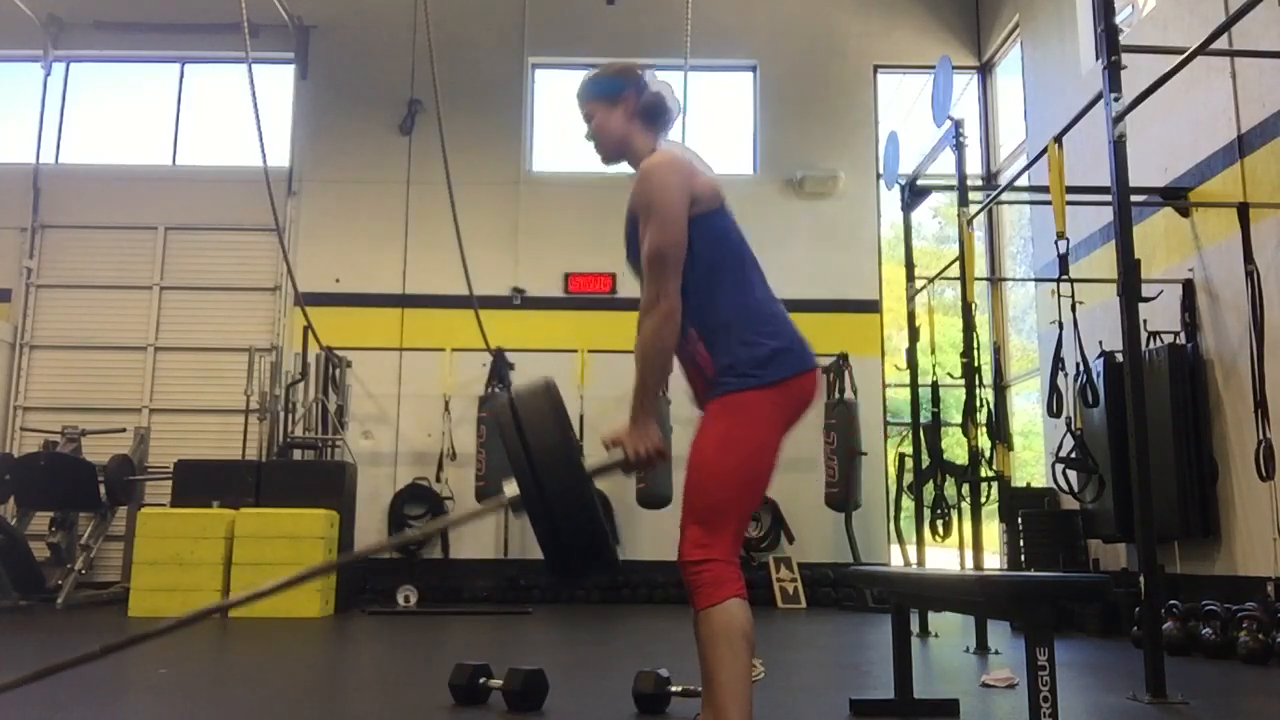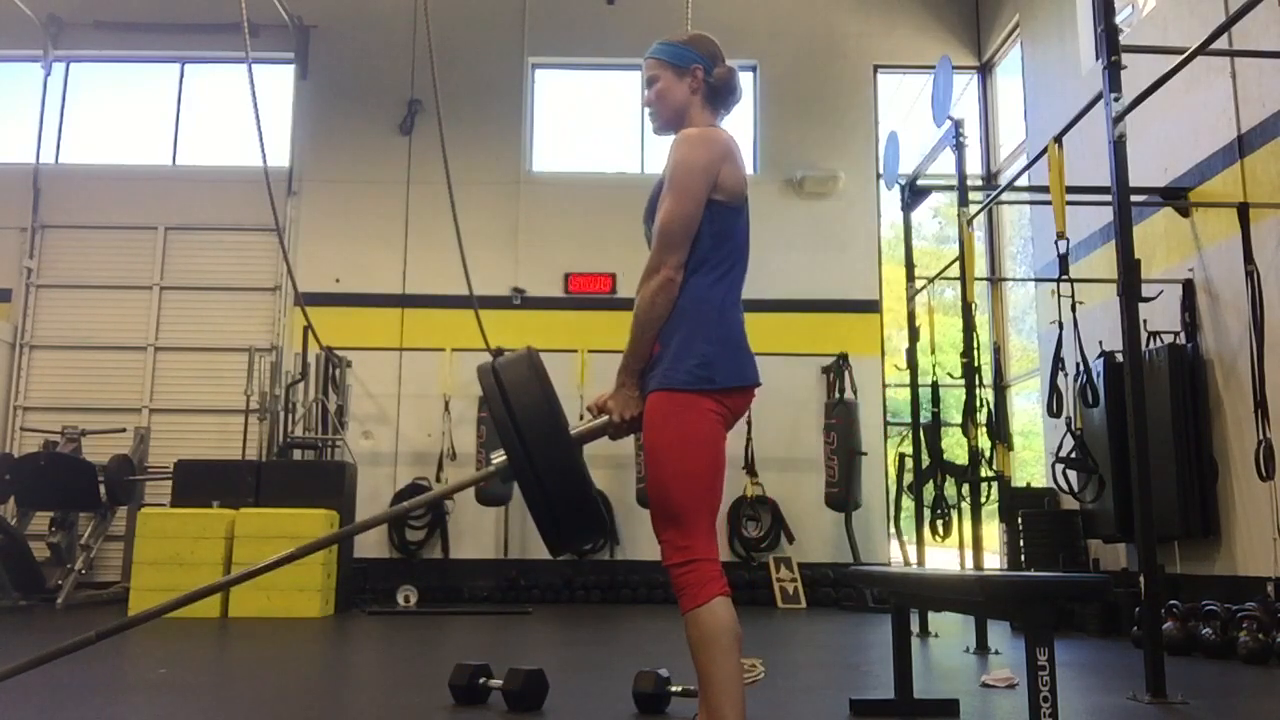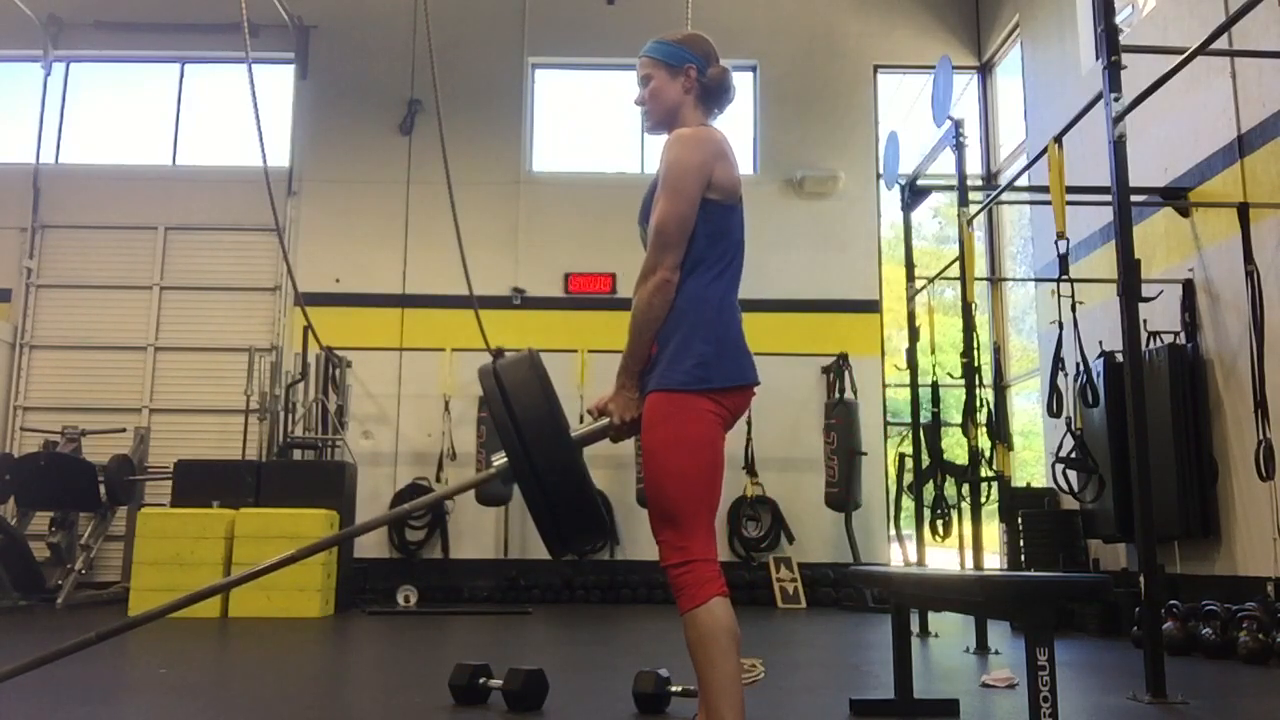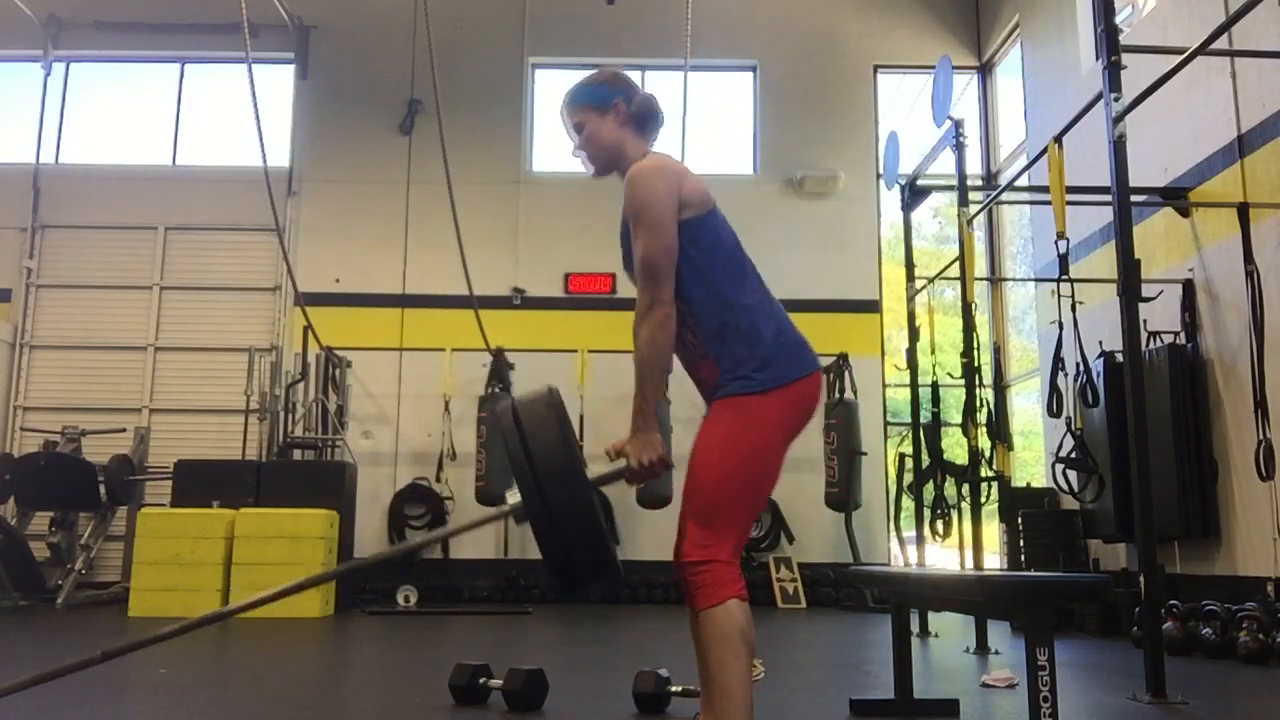
dt=0.5s
person 1, frame 1
left shoulder: (663, 170)
right shoulder: (658, 179)
left elbow: (664, 305)
right elbow: (661, 309)
left wrist: (643, 419)
right wrist: (645, 420)
left hip: (759, 376)
right hip: (753, 377)
left knee: (707, 557)
right knee: (707, 553)
person 1, frame 2
left shoulder: (700, 144)
right shoulder: (706, 153)
left elbow: (665, 273)
left wrist: (626, 383)
right wrist: (639, 384)
left hip: (694, 372)
right hip: (701, 369)
left knee: (692, 560)
right knee: (690, 556)
person 1, frame 3
left shoulder: (692, 143)
right shoulder: (701, 151)
left elbow: (661, 275)
left wrist: (625, 385)
right wrist: (638, 386)
left hip: (692, 373)
right hip: (701, 370)
left knee: (689, 560)
right knee: (688, 557)
person 1, frame 4
left shoulder: (650, 176)
right shoulder: (651, 183)
left elbow: (658, 311)
right elbow: (661, 314)
left wrist: (645, 429)
right wrist: (643, 428)
left hip: (767, 379)
right hip: (761, 379)
left knee: (708, 559)
right knee: (705, 557)
